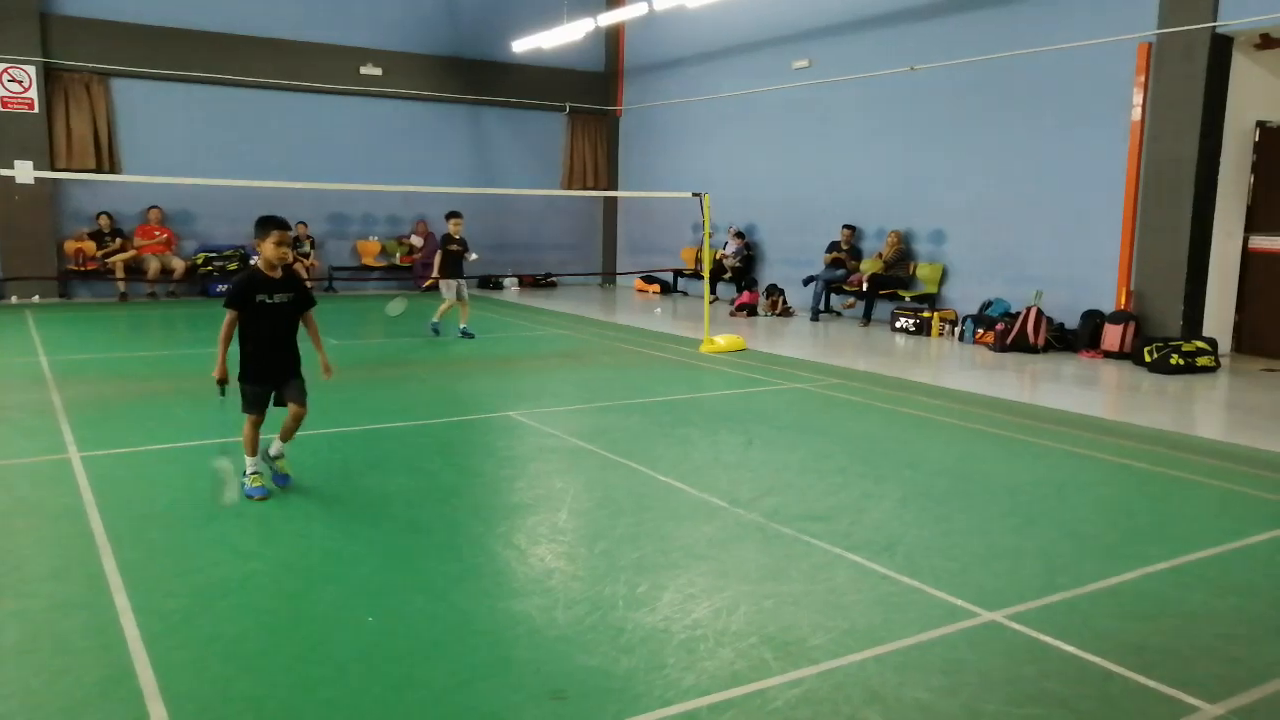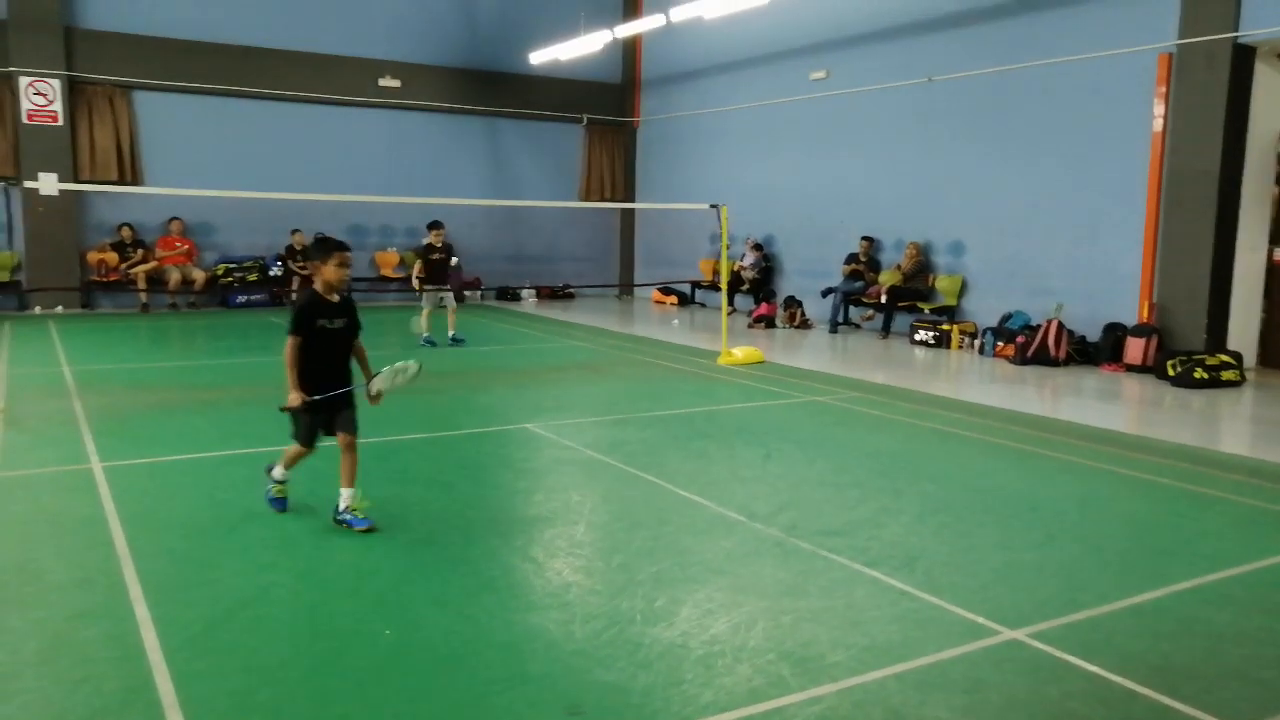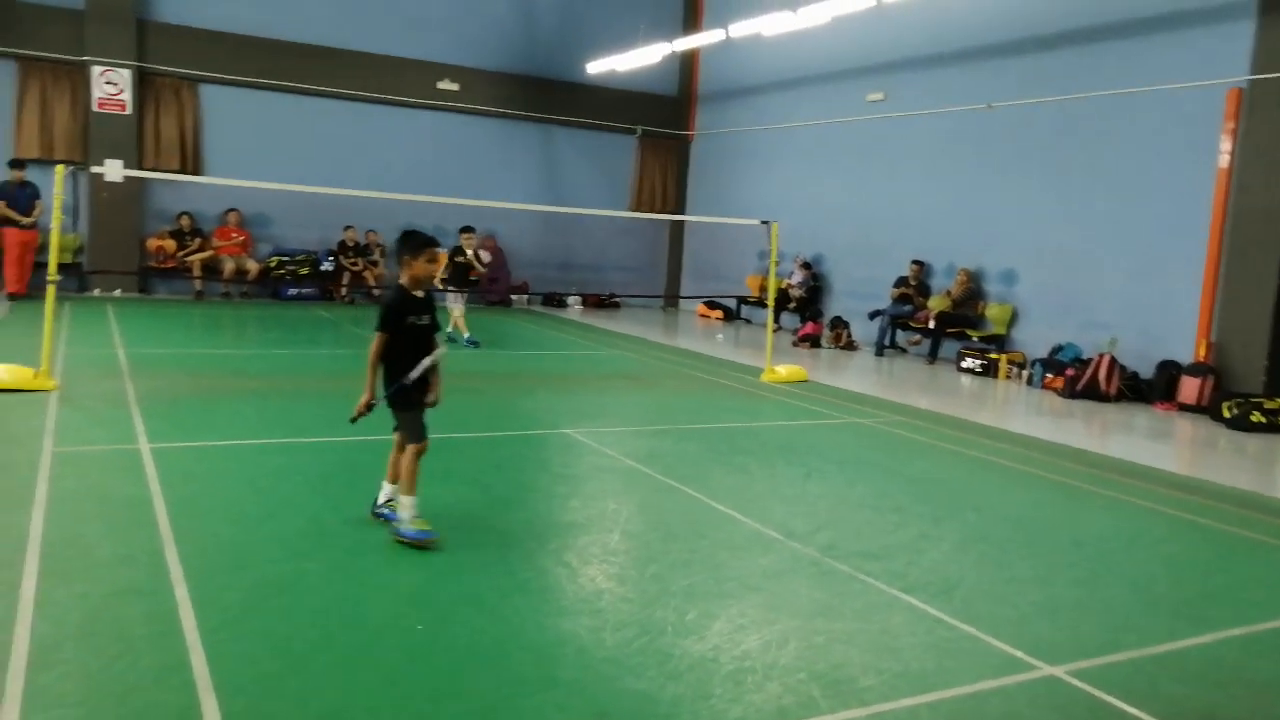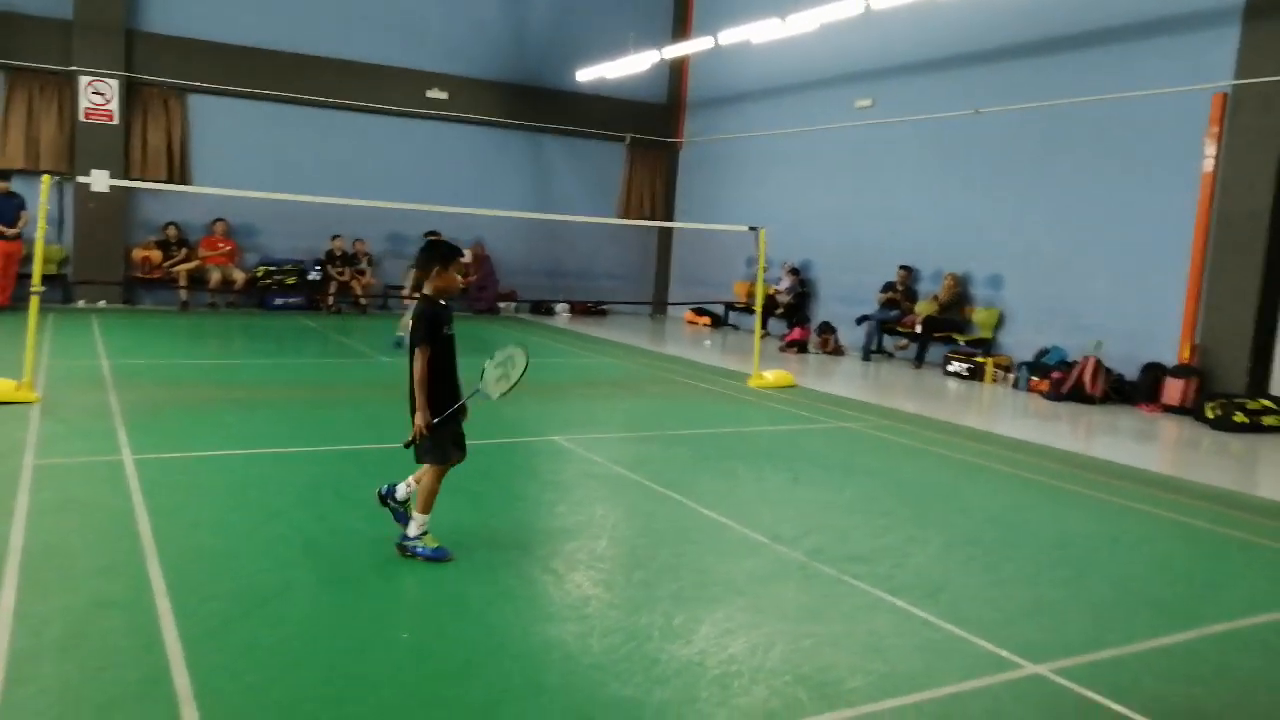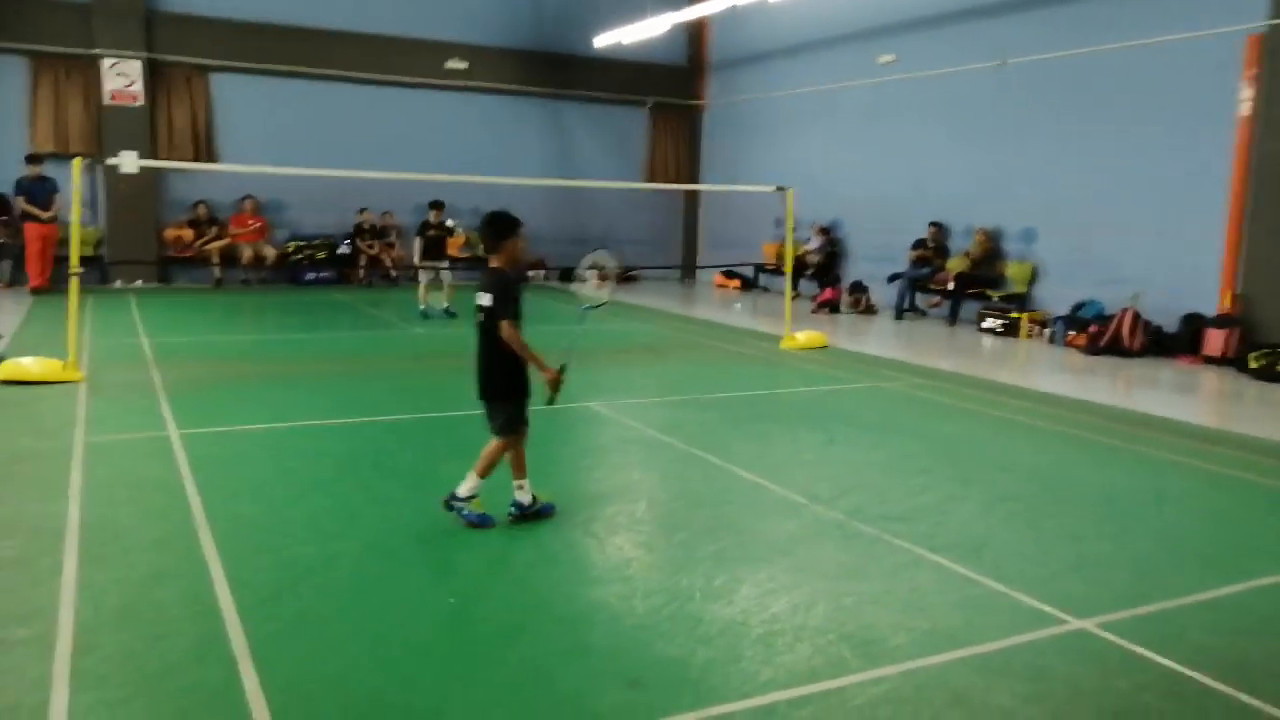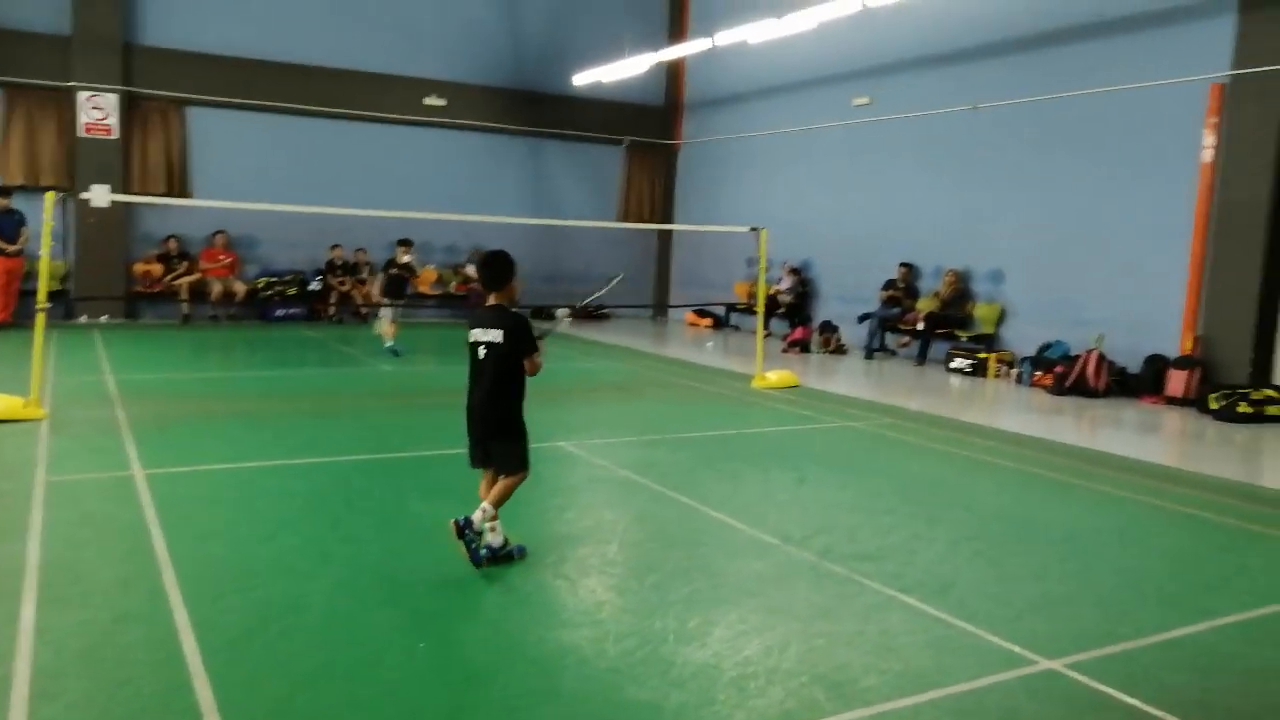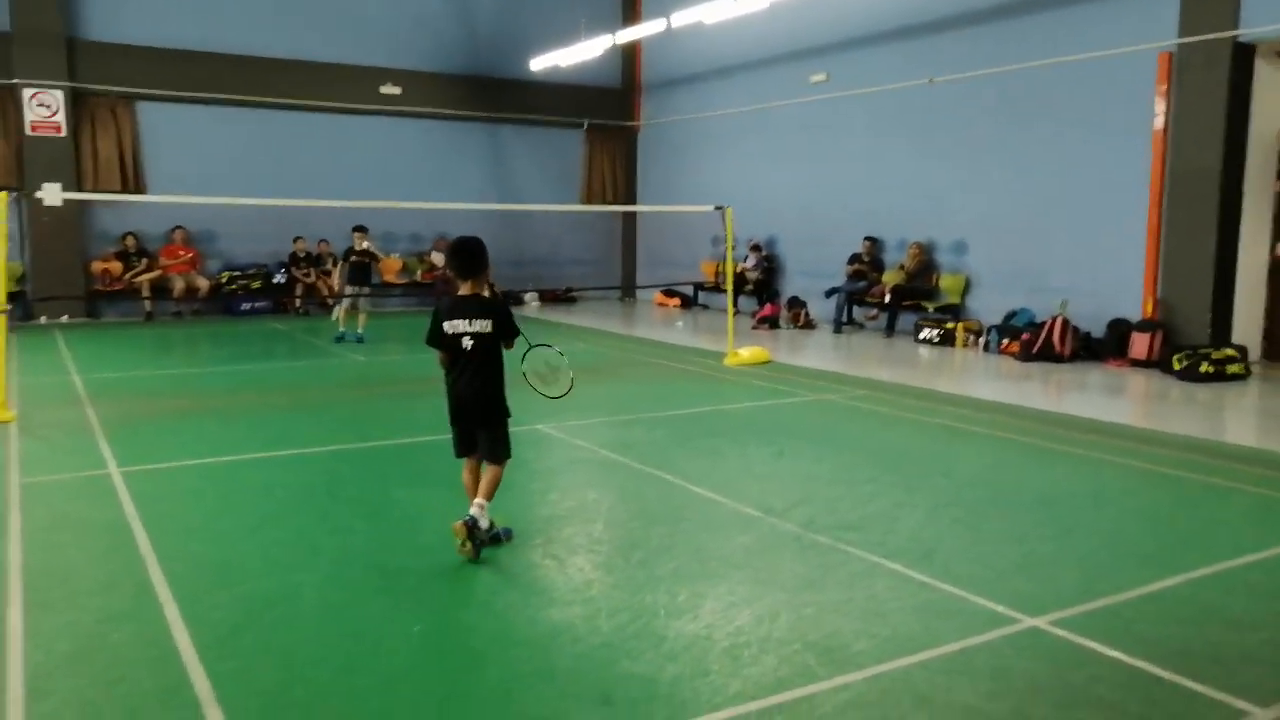
dt=0.3s
person 1, frame 1
left shoulder: (294, 281)
right shoulder: (245, 282)
left elbow: (307, 317)
right elbow: (230, 322)
left wrist: (321, 353)
right wrist: (221, 362)
left hip: (288, 362)
right hip: (255, 365)
left knee: (298, 410)
right knee: (254, 417)
left ankle: (275, 453)
right ankle: (251, 473)
person 1, frame 2
left shoulder: (347, 304)
right shoulder: (306, 305)
left elbow: (355, 344)
right elbow: (292, 349)
left wrist: (370, 378)
right wrist: (293, 389)
left hip: (341, 388)
right hip: (314, 391)
left knee: (348, 441)
right knee: (305, 445)
left ankle: (346, 507)
right ankle: (277, 474)
person 1, frame 3
left shoulder: (428, 300)
right shoulder: (395, 301)
right elbow: (378, 346)
left wrist: (435, 384)
right wrist: (368, 390)
left hip: (420, 385)
right hip: (400, 387)
left knee: (403, 442)
right knee: (416, 445)
left ankle: (385, 501)
right ankle: (406, 518)
person 1, frame 4
left shoulder: (441, 309)
right shoulder: (428, 313)
right elbow: (421, 362)
left wrist: (459, 399)
right wrist: (420, 410)
left hip: (444, 401)
right hip: (430, 404)
left knee: (455, 454)
right knee: (436, 462)
left ankle: (398, 493)
right ankle: (413, 536)
person 1, frame 5
left shoulder: (489, 280)
right shoulder: (507, 283)
right elbow: (509, 333)
right wrist: (543, 368)
left hip: (495, 372)
right hip: (505, 374)
left knee: (516, 431)
right knee: (506, 436)
left ankle: (524, 500)
right ankle: (463, 496)
person 1, frame 6
left shoulder: (476, 319)
right shoulder: (516, 322)
right elbow: (531, 368)
right wrist: (537, 353)
left hip: (477, 409)
right hip: (504, 413)
left knee: (490, 473)
right knee: (515, 472)
left ankle: (493, 541)
right ankle: (473, 523)
person 1, frame 7
left shoulder: (443, 310)
right shoulder: (496, 308)
left elbow: (443, 358)
right elbow: (509, 344)
left hip: (458, 398)
right hip: (489, 399)
left knee: (471, 460)
right knee: (495, 462)
left ankle: (481, 525)
right ankle: (475, 518)
